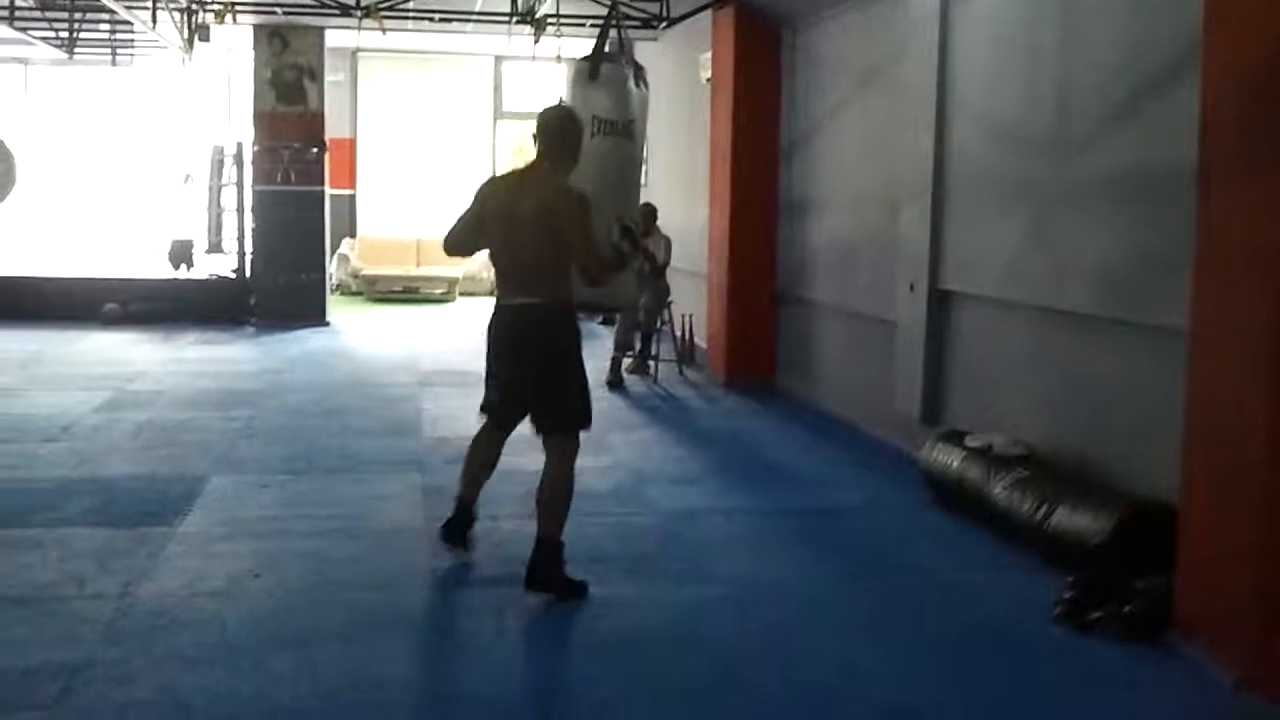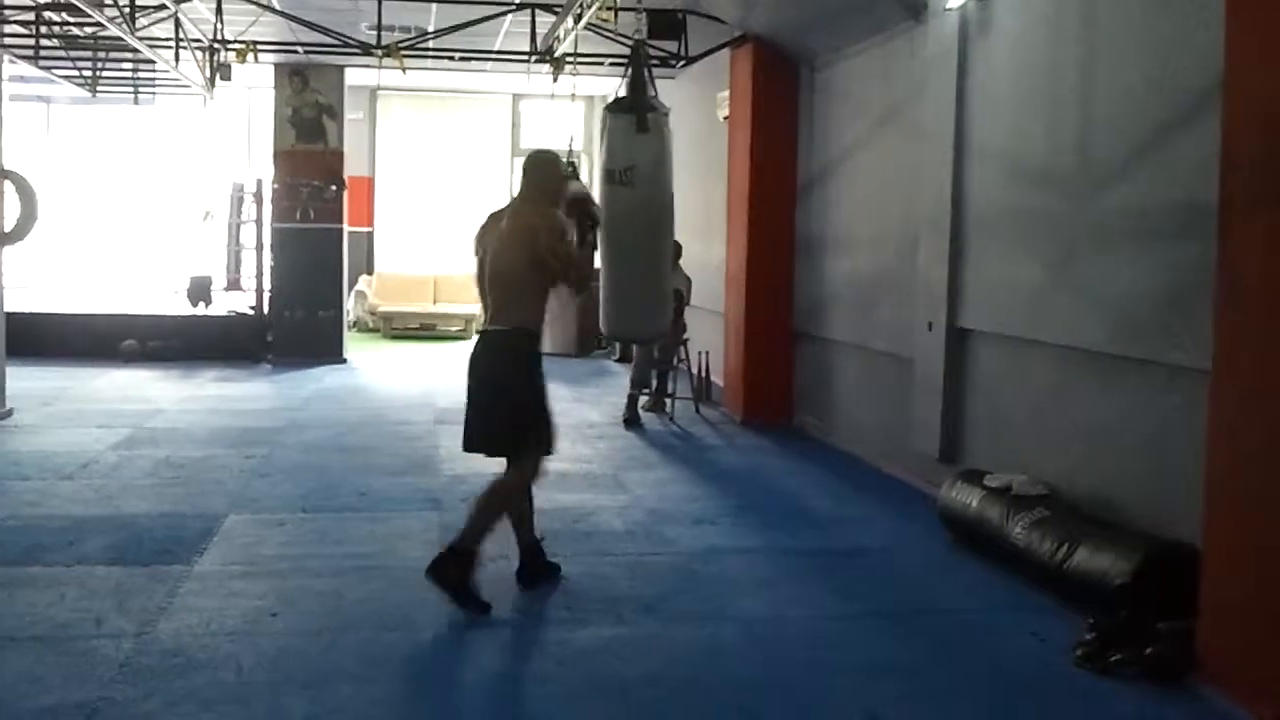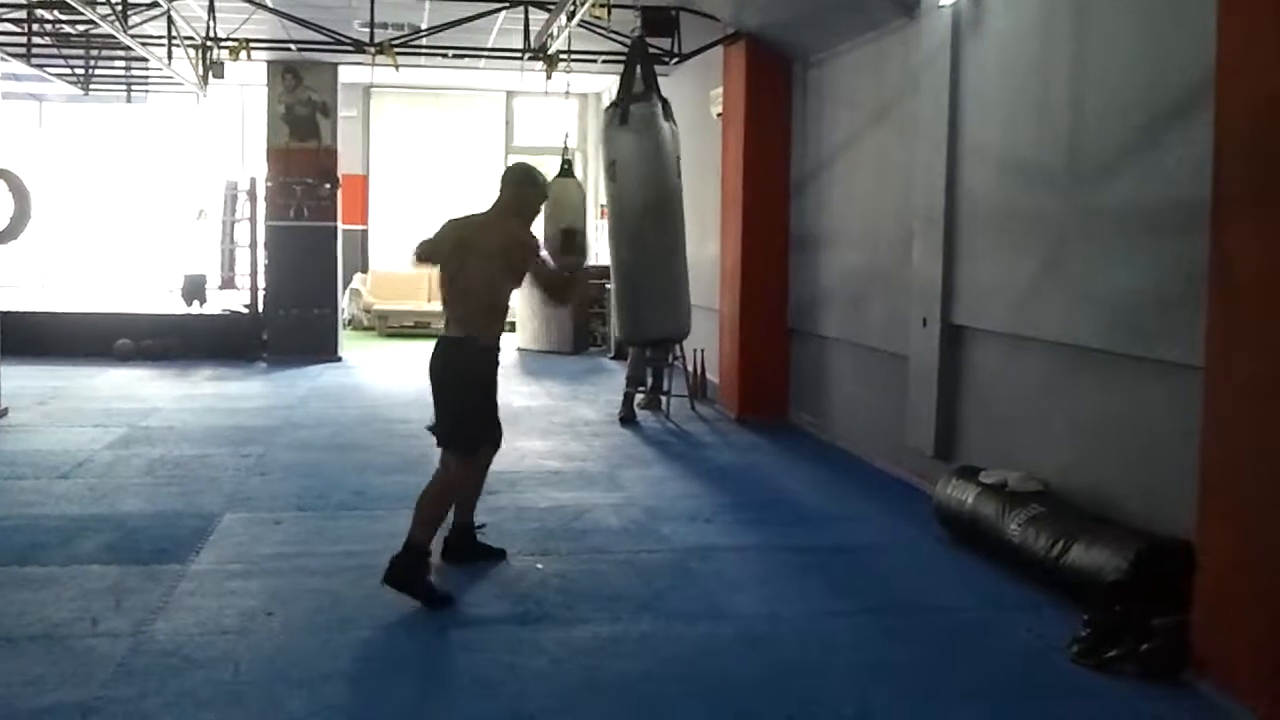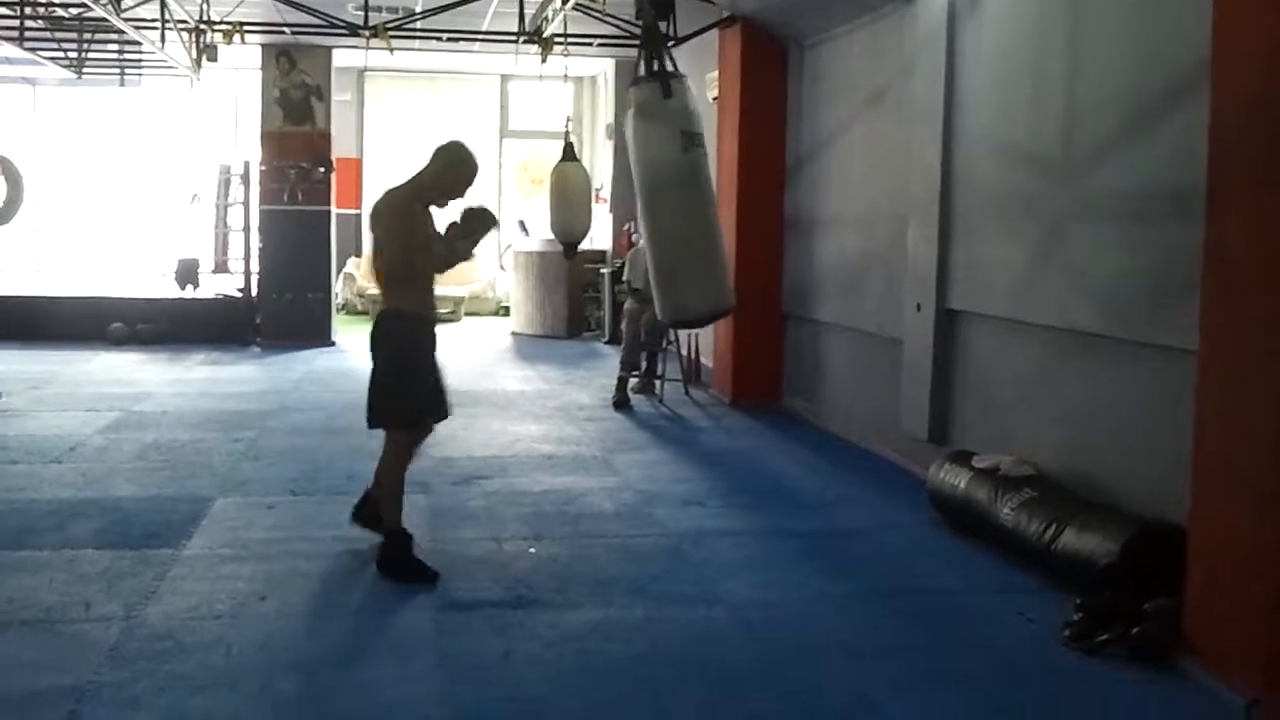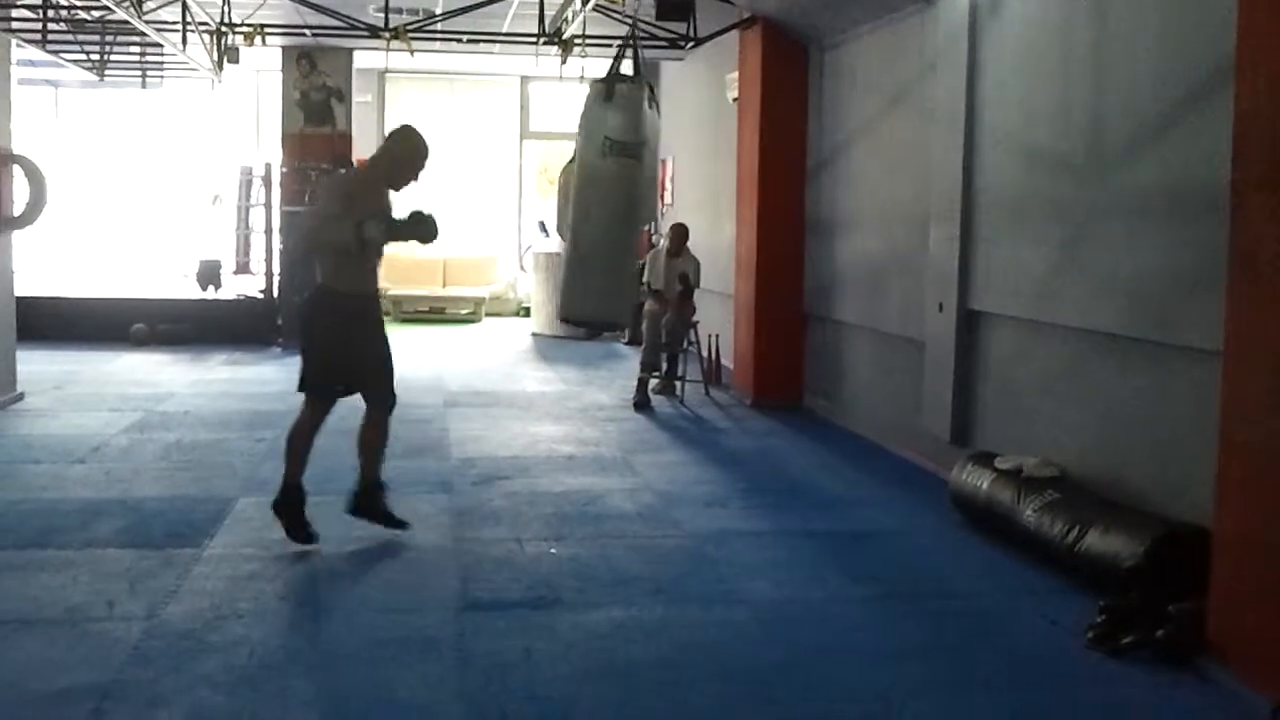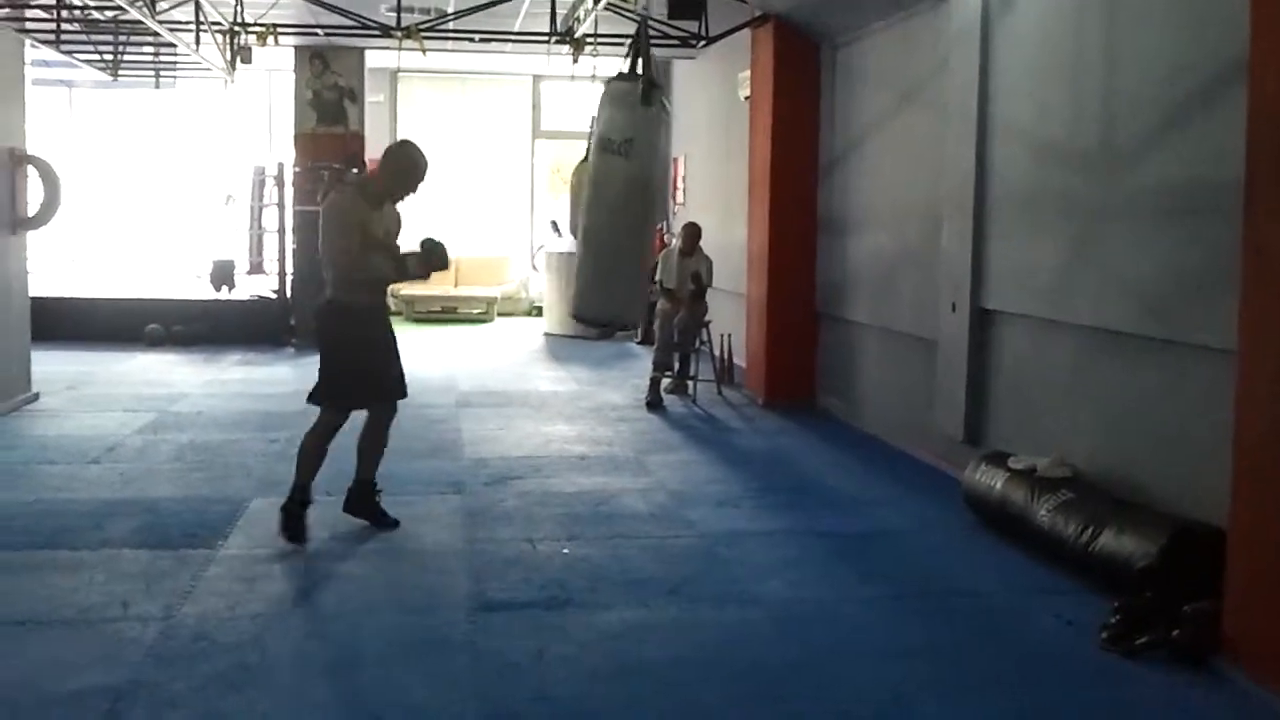
dt=0.7s
person 1, frame 1
left shoulder: (494, 189)
right shoulder: (568, 198)
left elbow: (454, 245)
right elbow: (592, 273)
right wrist: (621, 257)
left hip: (506, 322)
right hip: (550, 326)
left knee: (496, 425)
right knee: (562, 448)
left ankle: (460, 519)
right ankle: (545, 562)
person 1, frame 2
left shoulder: (493, 224)
right shoulder: (543, 221)
right elbow: (579, 280)
left wrist: (550, 271)
right wrist: (578, 243)
left hip: (492, 347)
right hip: (514, 351)
left knee: (525, 456)
right knee: (523, 466)
left ankle: (531, 558)
right ankle: (455, 562)
person 1, frame 3
left shoulder: (459, 229)
right shoulder: (517, 241)
left elbow: (423, 253)
right elbow: (560, 292)
right wrist: (572, 259)
left hip: (452, 352)
right hip: (471, 358)
left knee: (479, 450)
right knee: (458, 463)
left ankle: (461, 536)
right ankle: (409, 565)
person 1, frame 4
left shoulder: (421, 211)
right shoulder: (394, 206)
left elbow: (444, 259)
right elbow: (390, 267)
left wrist: (469, 233)
right wrist: (444, 246)
left hip: (418, 329)
right hip: (398, 331)
left knee: (415, 428)
right knee: (401, 436)
left ankle: (372, 505)
right ankle: (395, 550)
person 1, frame 5
left shoulder: (379, 193)
right shoulder: (341, 187)
right elbow: (307, 240)
right wrist: (367, 230)
left hip: (366, 307)
right hip: (332, 307)
left knee: (381, 403)
right knee: (318, 406)
left ankle: (368, 494)
right ankle: (290, 497)
person 1, frame 6
left shoulder: (388, 212)
right shoulder: (343, 206)
right elbow: (342, 270)
right wrist: (394, 265)
left hip: (376, 318)
right hip: (343, 318)
left knee: (384, 409)
right knee: (333, 416)
left ankle: (362, 494)
right ankle: (296, 504)
